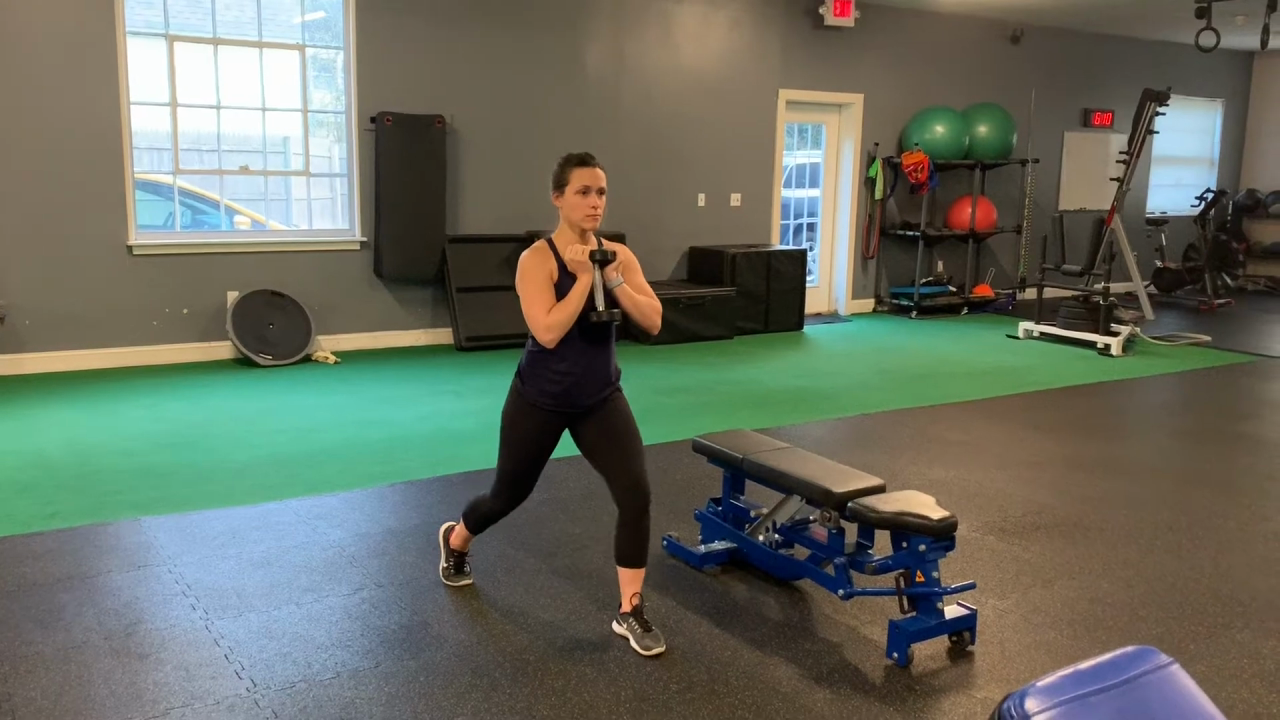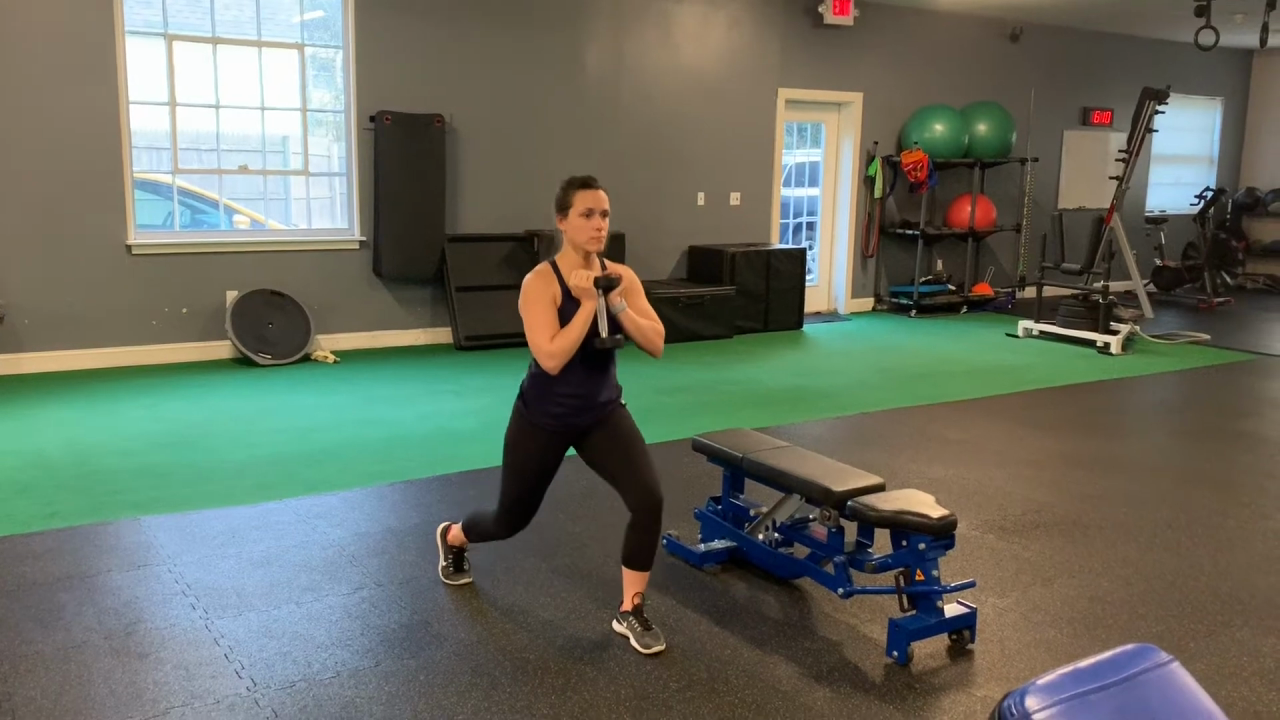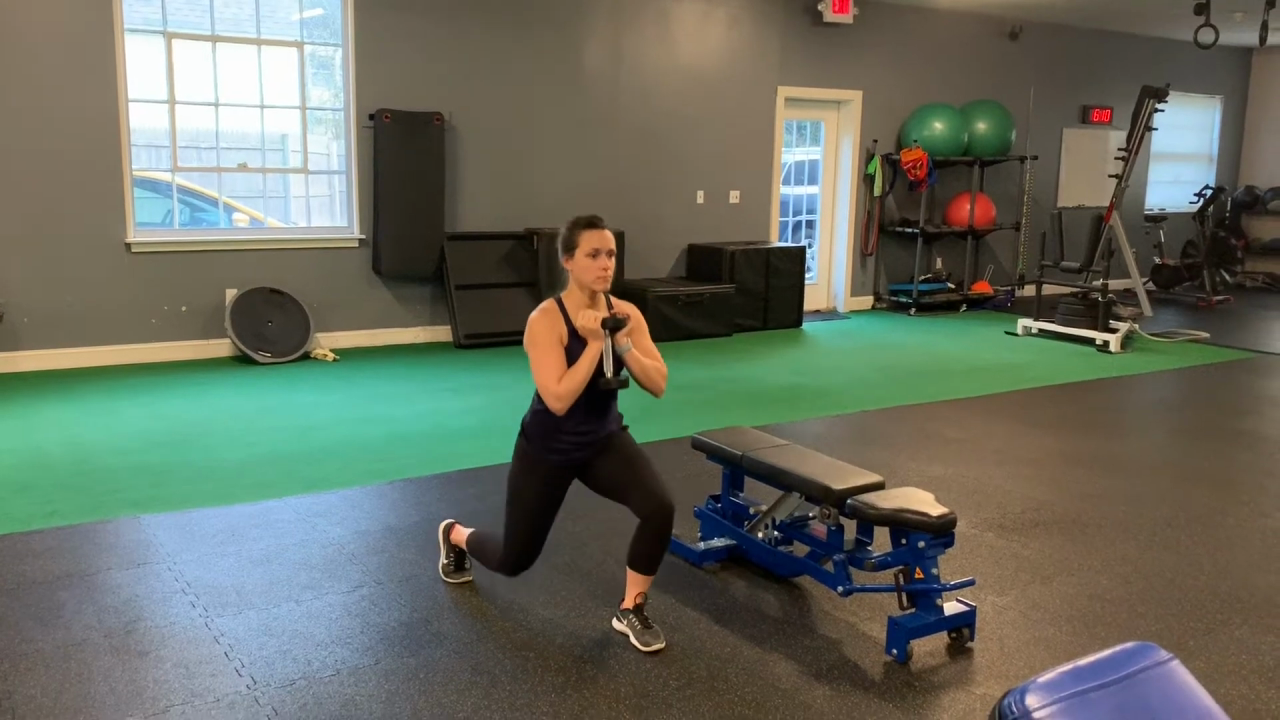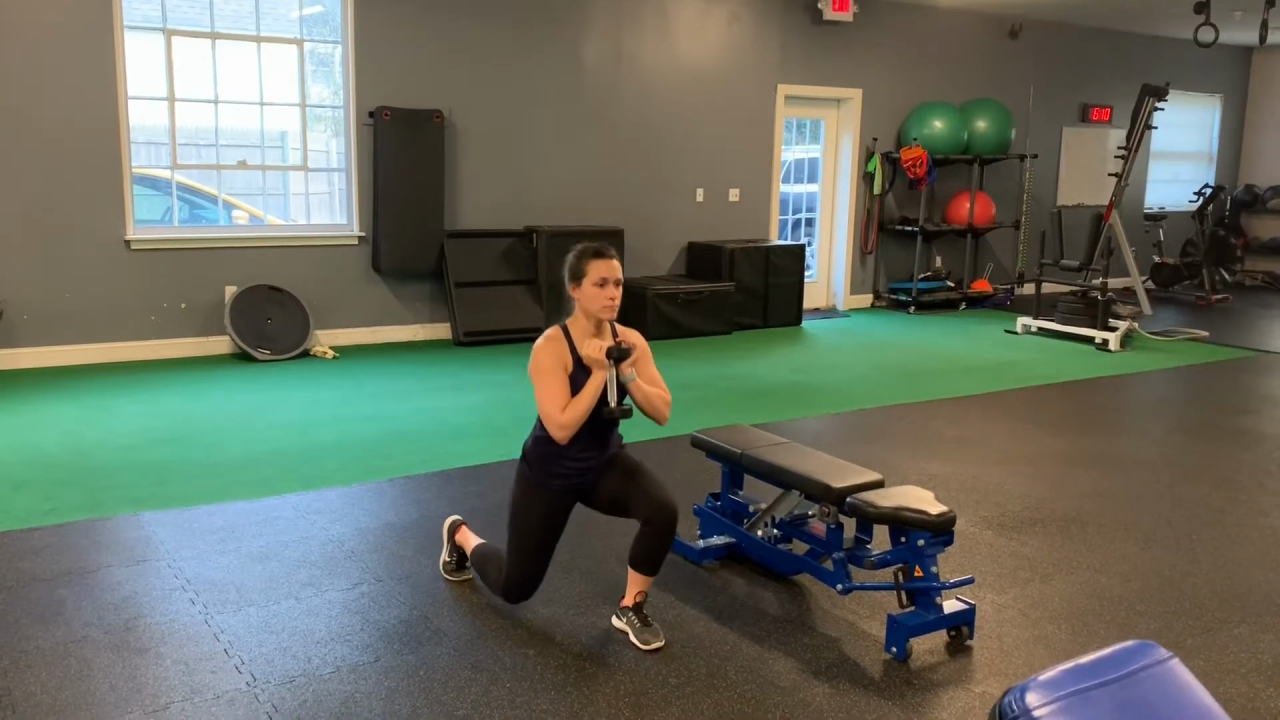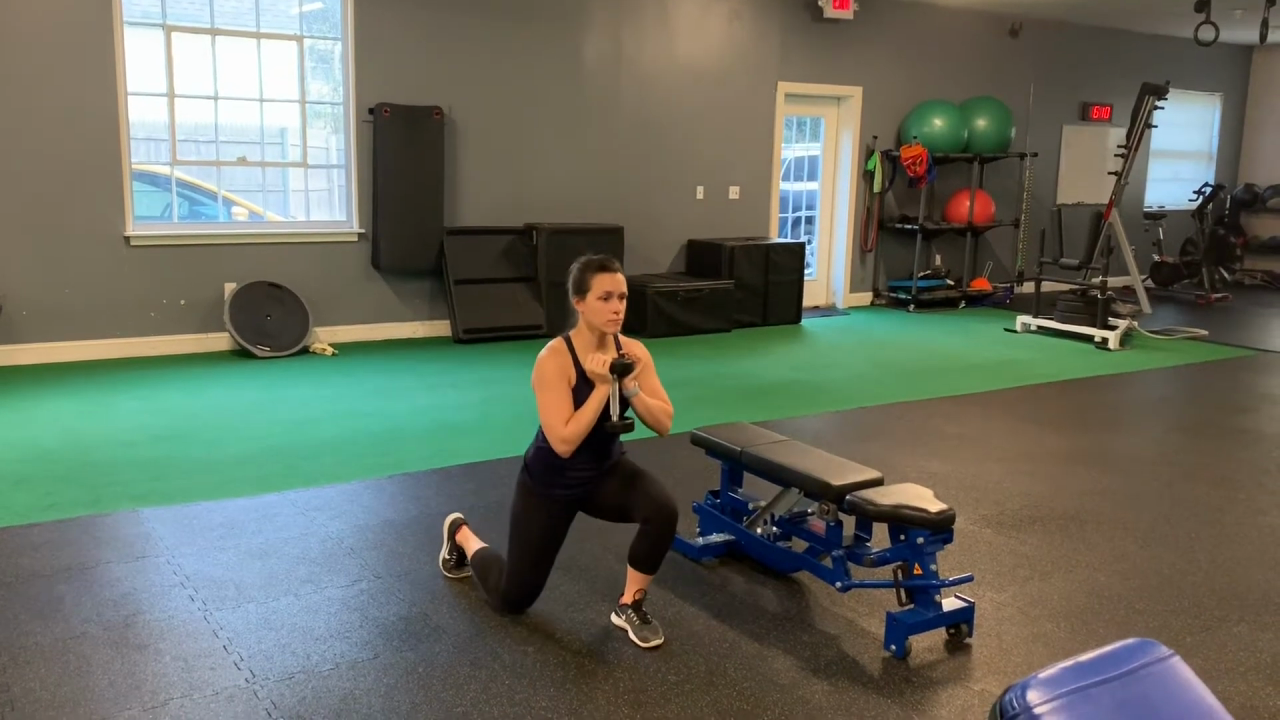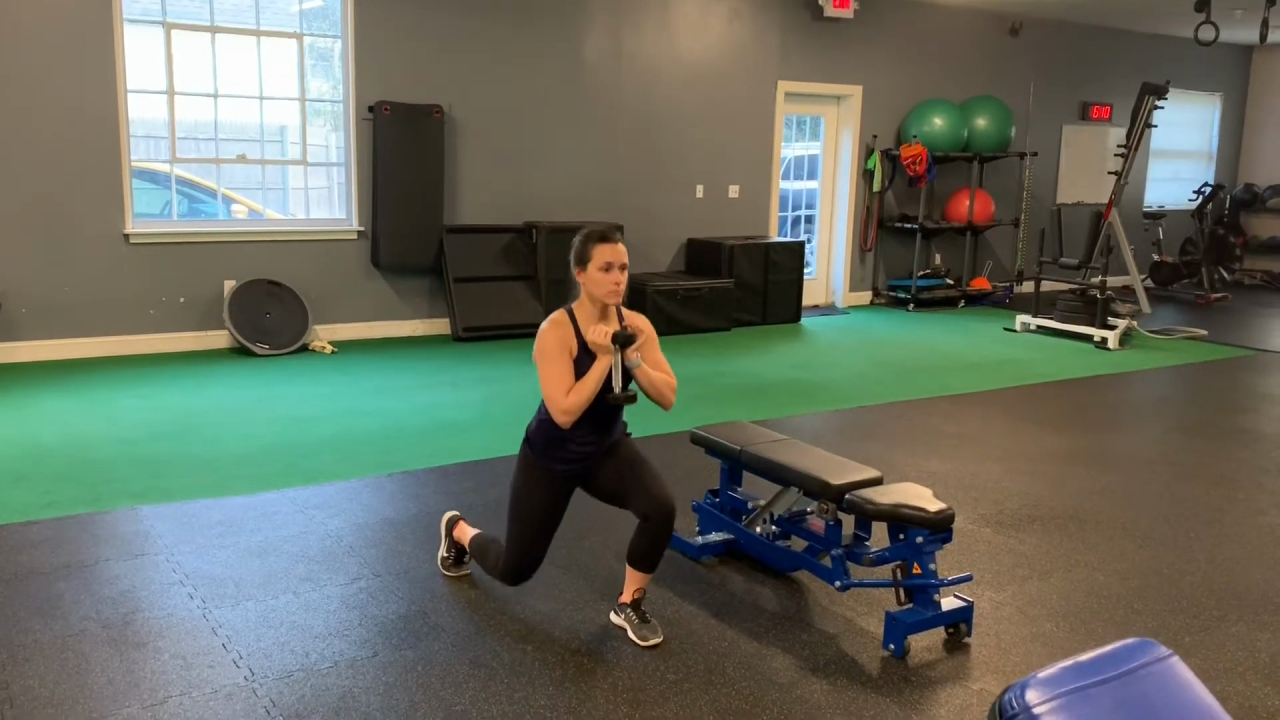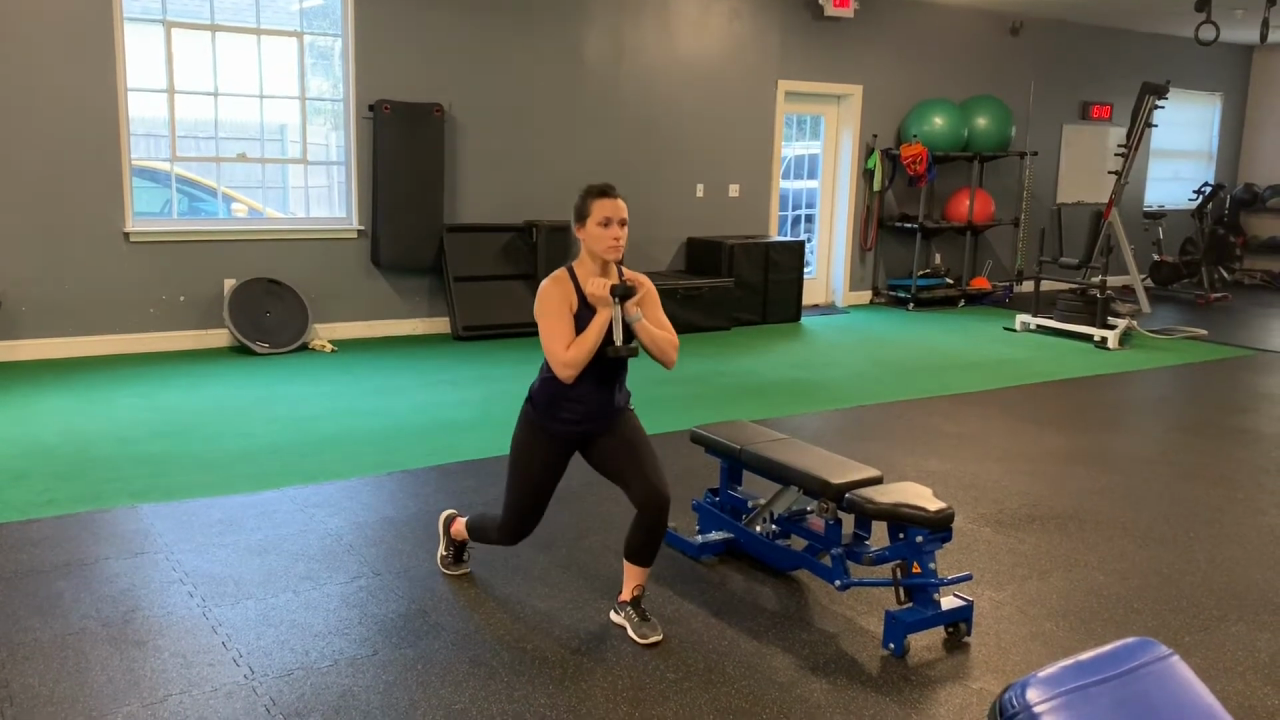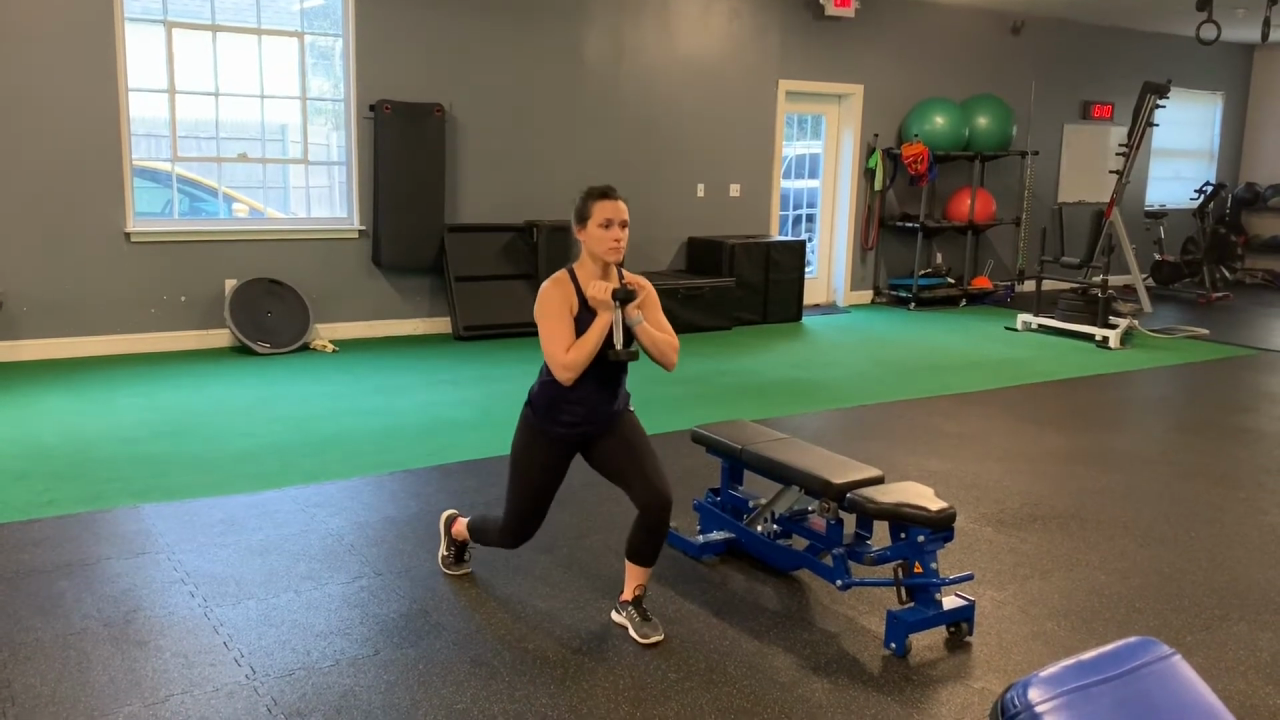
dt=0.2s
person 1, frame 1
left shoulder: (619, 254)
right shoulder: (537, 258)
left elbow: (653, 322)
right elbow: (547, 332)
left wrist: (613, 278)
right wrist: (584, 277)
left hip: (601, 398)
right hip: (540, 399)
left knee: (636, 494)
right knee: (508, 494)
left ankle: (630, 612)
right ankle: (455, 540)
person 1, frame 2
left shoulder: (622, 276)
right shoulder: (541, 281)
left elbow: (656, 344)
right elbow: (551, 358)
left wrist: (617, 303)
right wrist: (588, 303)
left hip: (602, 412)
right hip: (543, 418)
left knee: (649, 500)
right knee: (513, 517)
left ankle: (631, 610)
right ankle: (453, 537)
person 1, frame 3
left shoulder: (627, 314)
right shoulder: (546, 319)
left elbow: (659, 383)
right elbow: (558, 399)
left wrist: (622, 345)
right wrist: (594, 343)
left hip: (604, 441)
right hip: (547, 449)
left knee: (659, 508)
right knee: (516, 558)
left ankle: (631, 609)
right ankle: (455, 536)
person 1, frame 4
left shoulder: (630, 341)
right shoulder: (551, 347)
left elbow: (662, 411)
right elbow: (561, 428)
left wrist: (626, 374)
right wrist: (599, 373)
left hip: (605, 463)
right hip: (548, 474)
left knee: (663, 511)
right knee: (516, 587)
left ankle: (631, 608)
right ankle: (460, 535)
person 1, frame 5
left shoulder: (633, 352)
right shoulder: (554, 359)
left elbow: (664, 423)
right elbow: (563, 442)
left wrist: (630, 388)
right wrist: (603, 386)
left hip: (606, 471)
right hip: (550, 483)
left knee: (663, 511)
right knee: (515, 599)
left ankle: (630, 606)
right ankle: (461, 534)
person 1, frame 6
left shoulder: (637, 325)
right shoulder: (556, 331)
left elbow: (668, 397)
right elbow: (564, 413)
left wrist: (632, 359)
right wrist: (604, 357)
left hip: (607, 449)
right hip: (550, 459)
left knee: (660, 508)
right knee: (515, 570)
left ankle: (629, 604)
right ankle: (458, 530)
person 1, frame 7
left shoulder: (638, 285)
right shoulder: (557, 288)
left elbow: (670, 356)
right elbow: (566, 367)
left wrist: (631, 313)
right wrist: (604, 312)
left hip: (610, 416)
right hip: (551, 421)
left knee: (656, 499)
right knee: (513, 528)
left ankle: (629, 601)
right ankle: (455, 527)
person 1, frame 8
left shoulder: (638, 287)
right shoulder: (557, 289)
left elbow: (670, 358)
right elbow: (566, 370)
left wrist: (632, 317)
right wrist: (604, 314)
left hip: (610, 418)
right hip: (551, 423)
left knee: (658, 500)
right knee: (515, 530)
left ankle: (630, 601)
right ankle: (457, 528)
